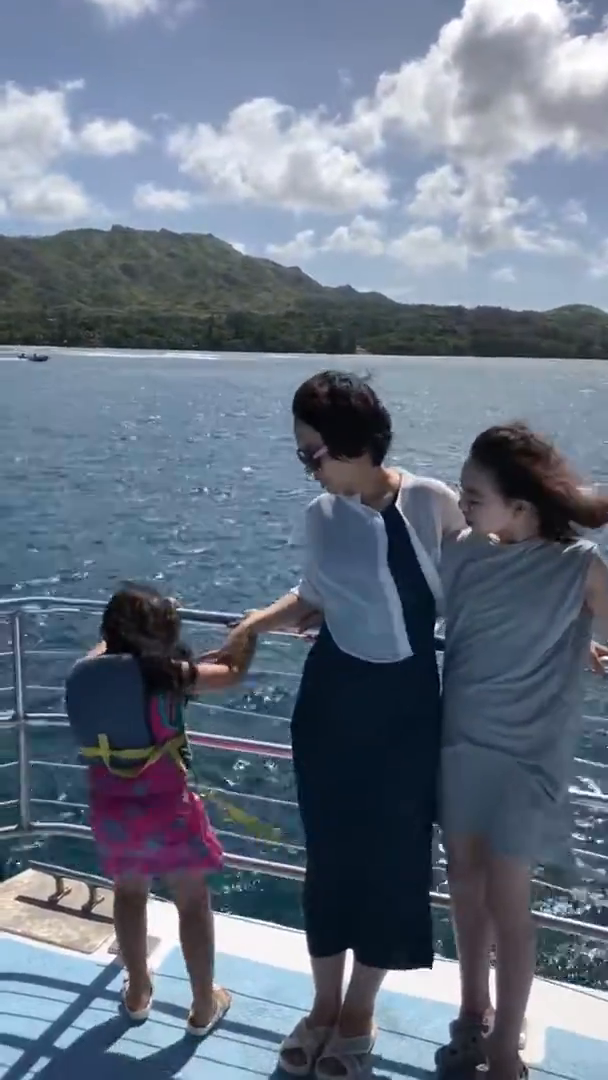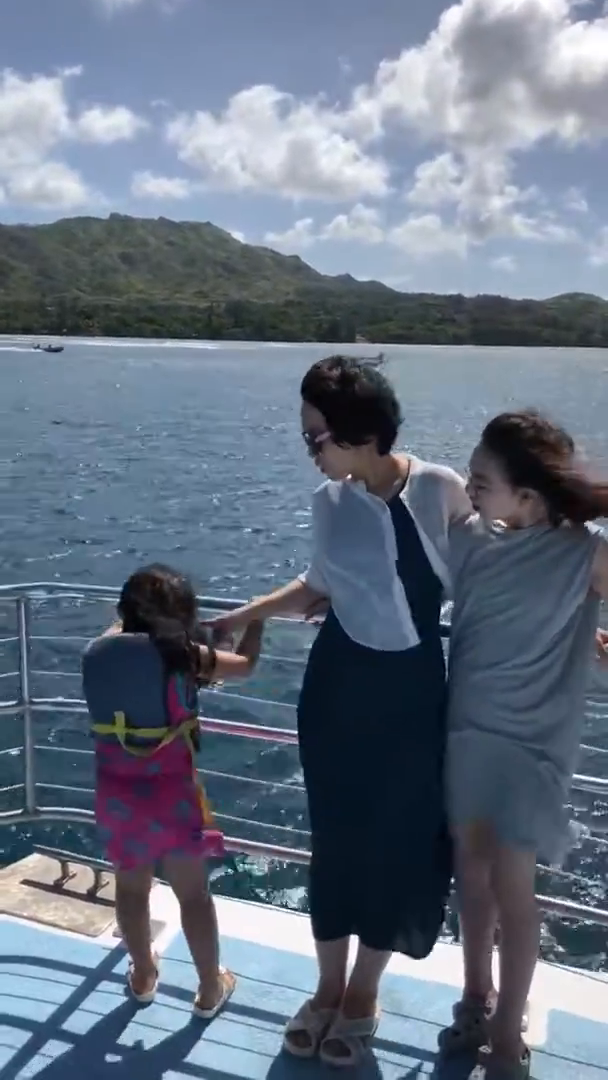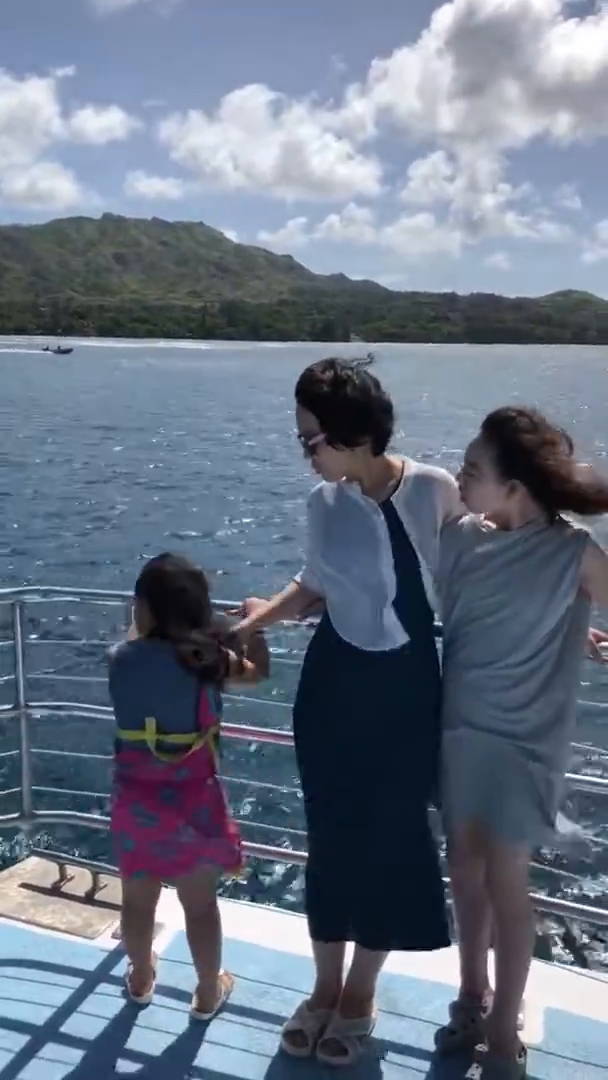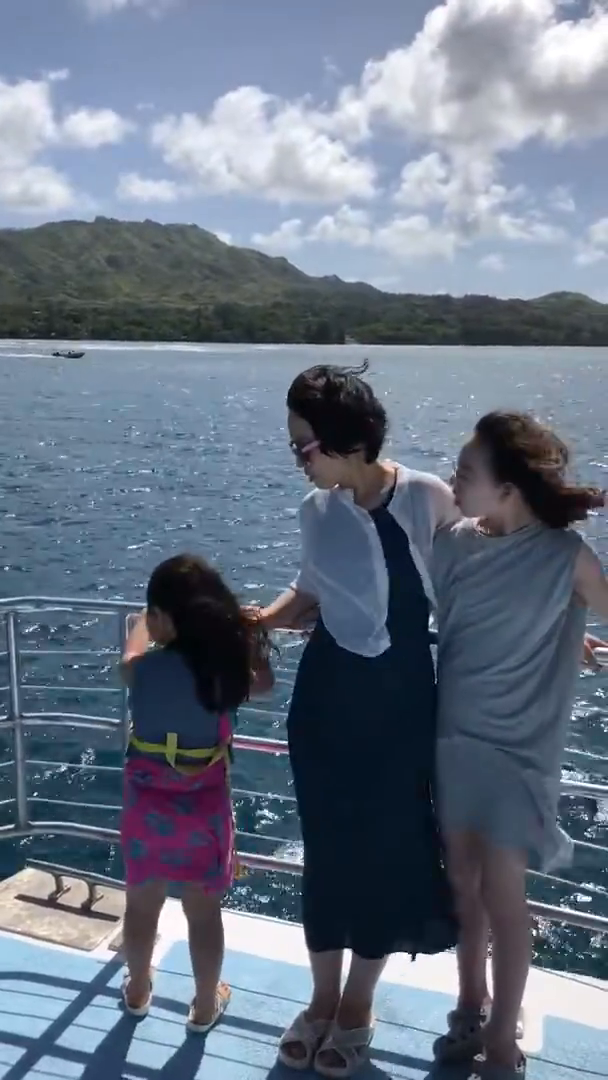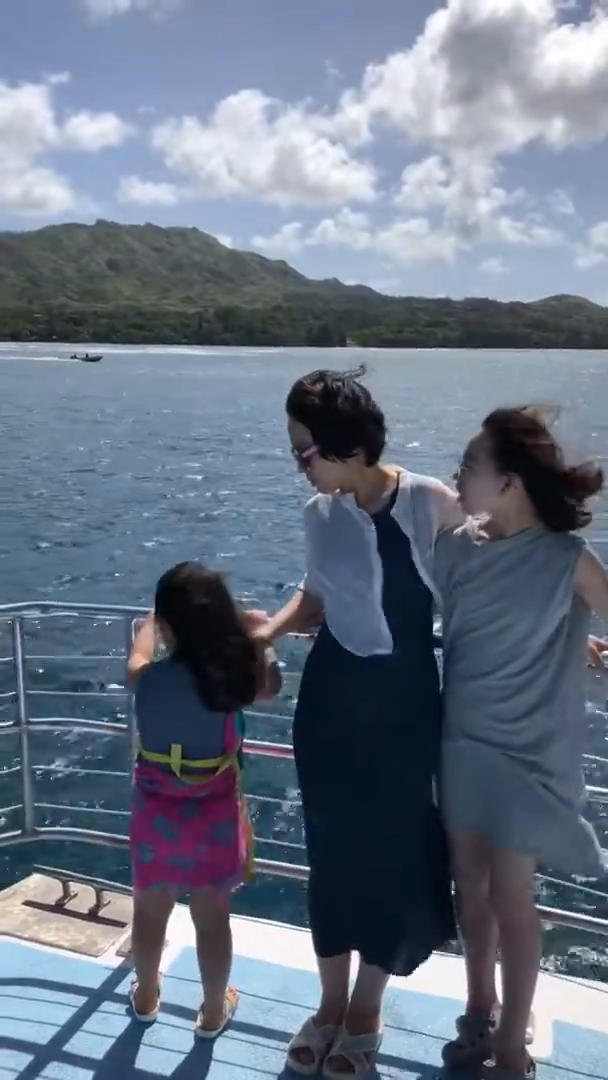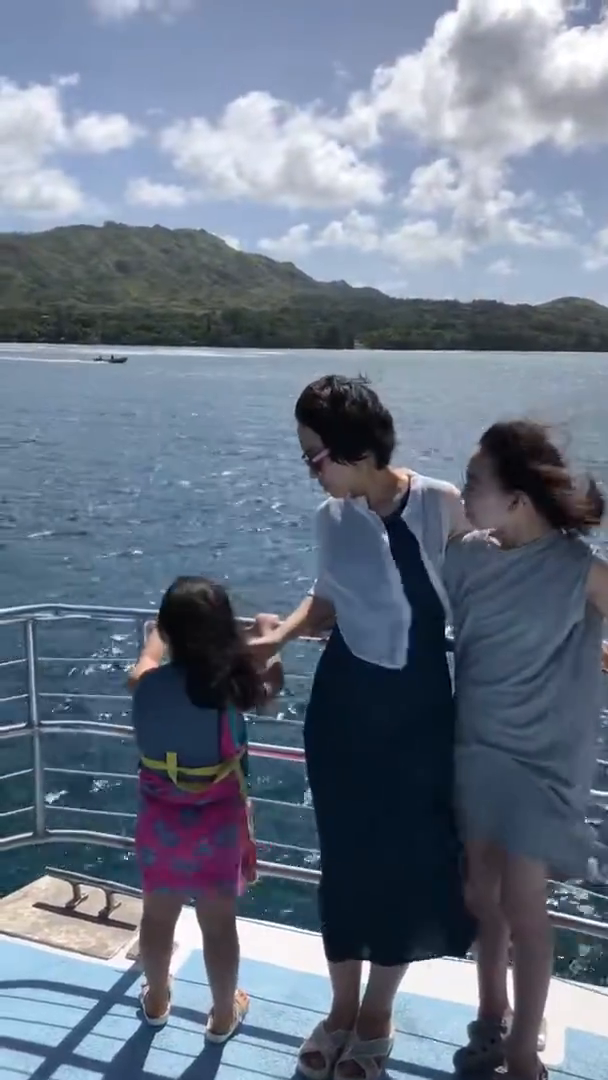
dt=0.3s
person 1, frame 1
left shoulder: (432, 501)
right shoulder: (321, 515)
right wrist: (256, 622)
left hip: (405, 705)
right hip: (330, 700)
left knee: (388, 857)
right knee: (328, 853)
left ankle: (359, 1010)
right ankle: (324, 1003)
person 1, frame 2
left shoulder: (442, 490)
right shoulder: (328, 501)
right wrist: (257, 608)
left hip: (411, 691)
right hip: (336, 687)
left knee: (391, 843)
right knee: (333, 838)
left ankle: (363, 995)
right ankle: (328, 986)
person 1, frame 3
left shoulder: (434, 491)
right shoulder: (322, 502)
right wrist: (256, 619)
left hip: (406, 693)
right hip: (330, 688)
left knee: (389, 843)
right knee: (329, 840)
left ankle: (359, 993)
right ankle: (325, 987)
person 1, frame 4
left shoulder: (428, 498)
right shoulder: (316, 509)
right wrist: (254, 624)
left hip: (401, 700)
right hip: (324, 697)
left knee: (386, 852)
right knee: (326, 849)
left ankle: (358, 1004)
right ankle: (322, 997)
person 1, frame 5
left shoulder: (431, 501)
right shoulder: (319, 514)
right wrist: (266, 631)
left hip: (405, 704)
right hip: (329, 700)
left knee: (390, 856)
right knee: (331, 853)
left ankle: (366, 1010)
right ankle: (331, 1003)
person 1, frame 6
left shoulder: (442, 505)
right shoulder: (331, 518)
right wrist: (278, 637)
left hip: (417, 709)
right hip: (340, 705)
left knee: (402, 860)
right knee: (342, 858)
left ankle: (376, 1014)
right ankle: (341, 1007)
person 2, frame 1
right shoulder: (461, 550)
left hip: (525, 754)
right hip: (461, 740)
left knee: (507, 902)
right knee: (465, 884)
right ankle: (474, 1014)
person 2, frame 2
right shoulder: (469, 536)
left hip: (530, 741)
right hip: (465, 727)
left knee: (511, 888)
right knee: (470, 871)
right ankle: (477, 998)
person 2, frame 3
right shoulder: (459, 535)
left hip: (522, 740)
right hip: (459, 726)
left knee: (505, 886)
right knee: (465, 870)
right ankle: (473, 996)
person 2, frame 4
right shoulder: (452, 541)
left hip: (517, 747)
right hip: (453, 734)
left knee: (501, 895)
right knee: (462, 879)
right ankle: (472, 1006)
person 2, frame 5
right shoulder: (455, 546)
left hip: (525, 752)
right hip: (460, 739)
left knee: (510, 899)
right knee: (469, 883)
right ankle: (480, 1010)
person 2, frame 6
right shoulder: (466, 552)
left hip: (538, 757)
right hip: (473, 744)
left knee: (522, 904)
right knee: (480, 888)
right ankle: (492, 1015)
person 3, frame 1
left shoulder: (83, 673)
right shoulder: (166, 672)
right elbow: (232, 673)
left wrist: (148, 608)
left hip: (109, 809)
right hip: (166, 807)
left knee: (129, 892)
right knee: (192, 902)
left ankle: (138, 991)
right ankle: (204, 1006)
person 3, frame 2
left shoulder: (97, 653)
right shoulder: (182, 654)
right elbow: (245, 664)
right wrist: (254, 621)
left hip: (116, 792)
right hip: (171, 792)
left knee: (131, 887)
right knee: (193, 893)
left ankle: (143, 975)
right ankle: (210, 989)
person 3, frame 3
left shoulder: (123, 657)
right shoulder: (209, 657)
right elbow: (257, 671)
left wrist: (146, 623)
left hip: (136, 799)
right hip: (194, 800)
left knee: (137, 897)
right knee: (200, 902)
left ankle: (140, 978)
right ankle: (208, 992)
person 3, frame 4
left shoulder: (144, 669)
right shoulder: (227, 670)
right elbow: (264, 681)
left wrist: (144, 618)
right wrist: (253, 633)
left hip: (148, 808)
right hip: (204, 809)
left knee: (141, 906)
right knee: (204, 911)
left ankle: (138, 990)
right ankle: (206, 1005)
person 3, frame 5
left shoulder: (148, 678)
right shoulder: (234, 678)
left elbow: (138, 654)
right elbow: (271, 683)
left wrist: (152, 619)
right wrist: (258, 635)
left hip: (156, 813)
right hip: (214, 815)
left knee: (149, 910)
right knee: (212, 917)
left ankle: (145, 995)
right ankle: (214, 1010)
person 3, frame 6
left shoulder: (145, 684)
right shoulder: (232, 687)
left elbow: (151, 655)
right elbow: (271, 685)
left wrist: (165, 627)
left hip: (160, 820)
right hip: (217, 822)
left knee: (157, 915)
right knee: (218, 921)
left ankle: (156, 999)
right ankle: (224, 1013)
